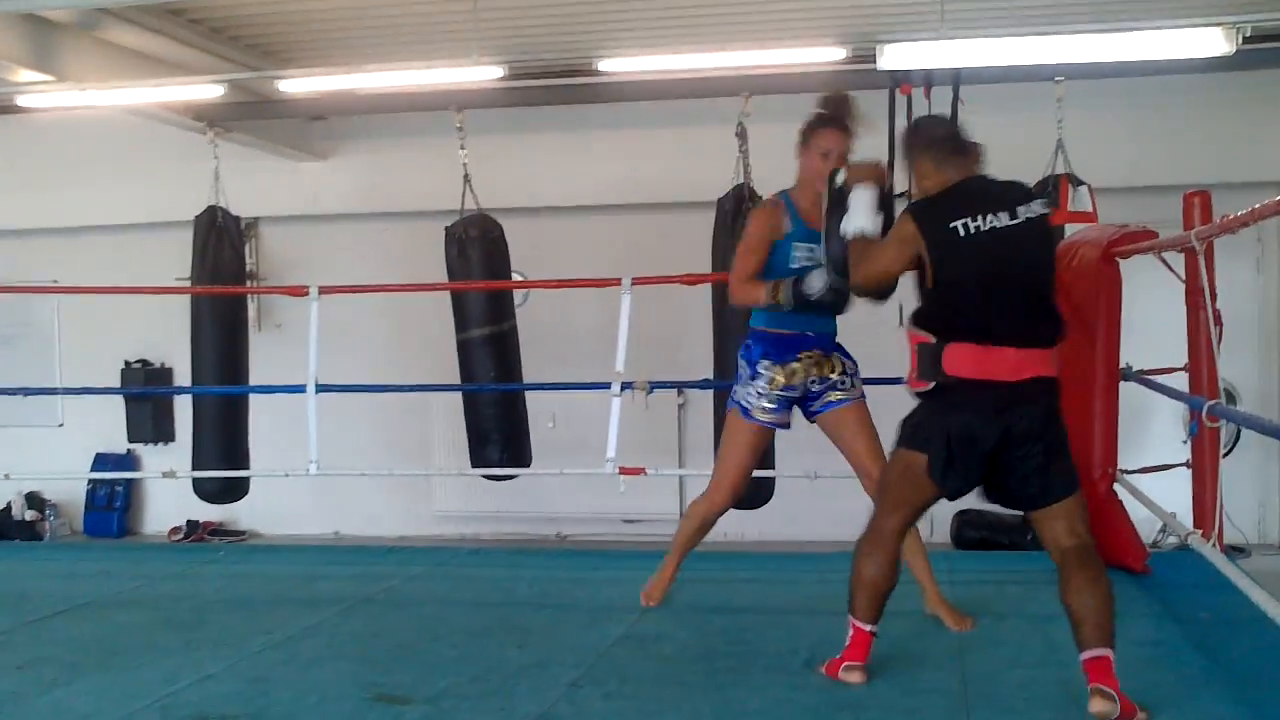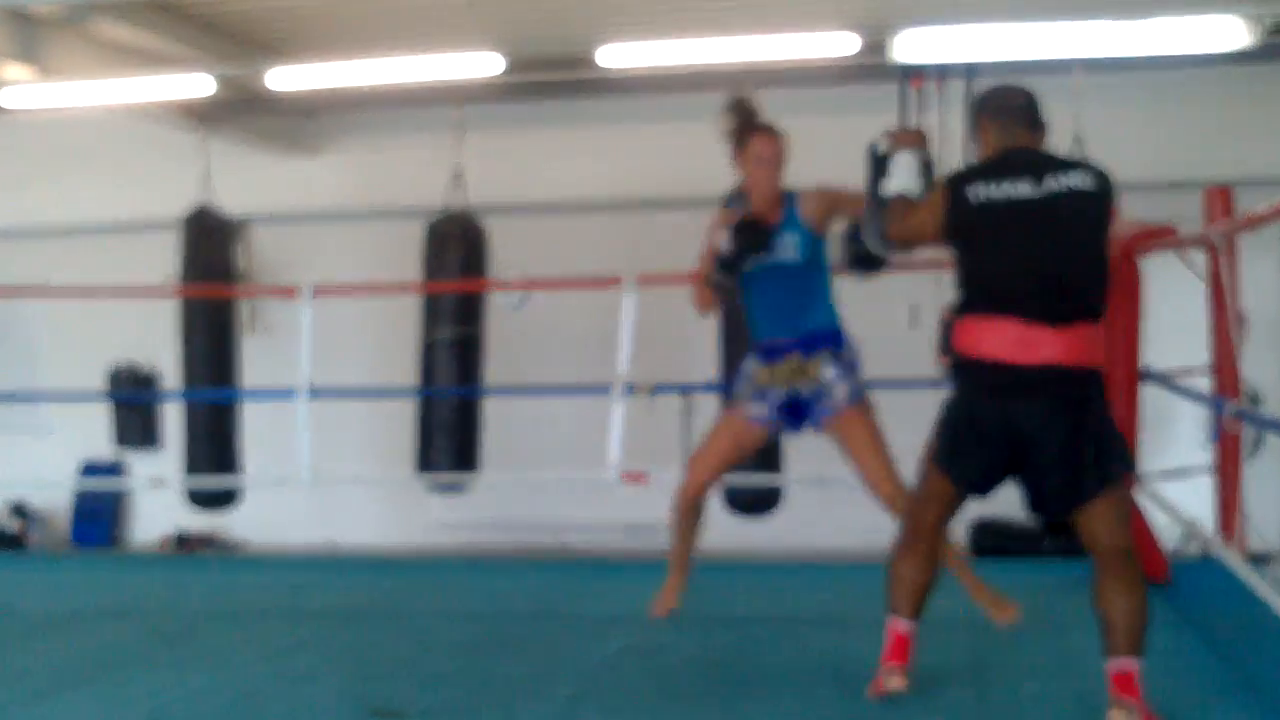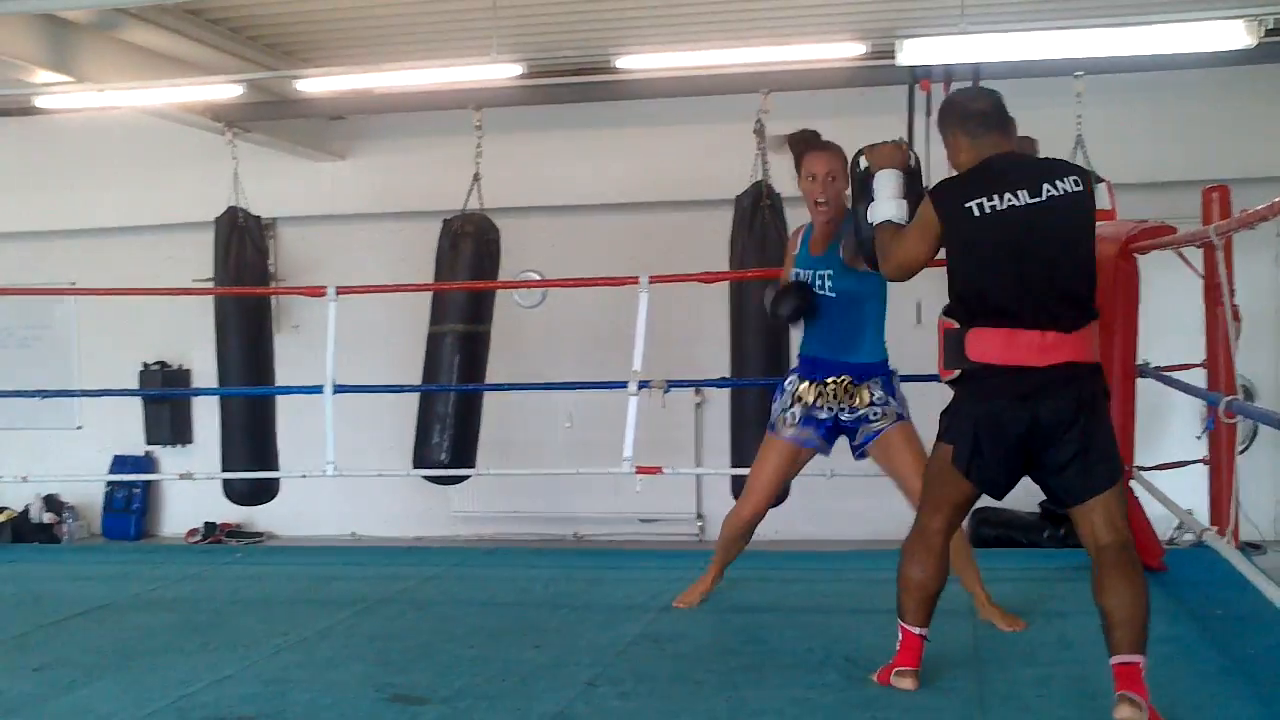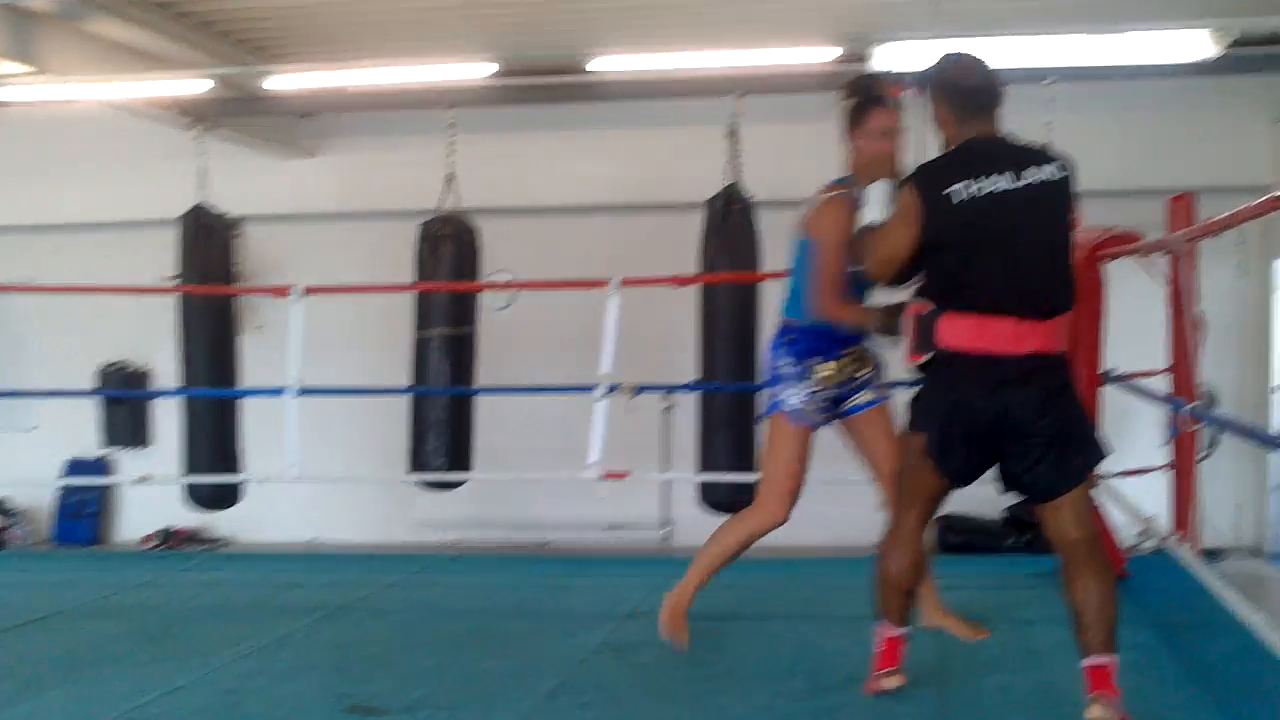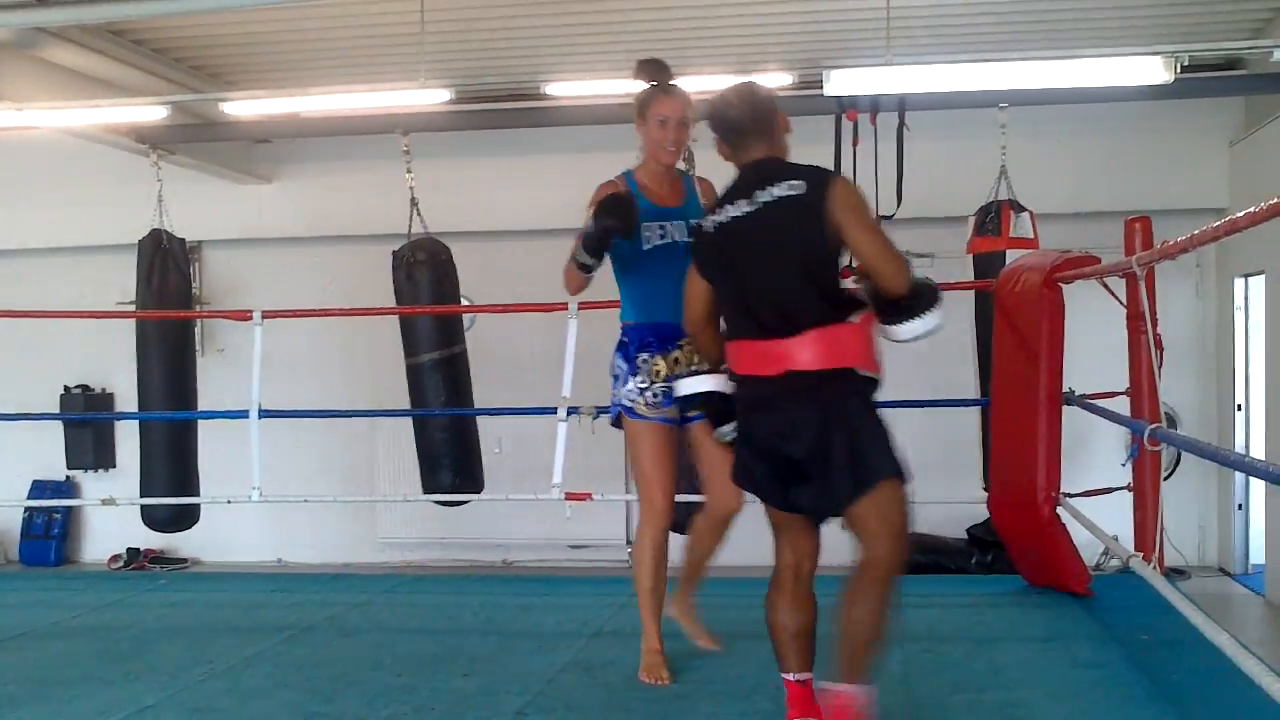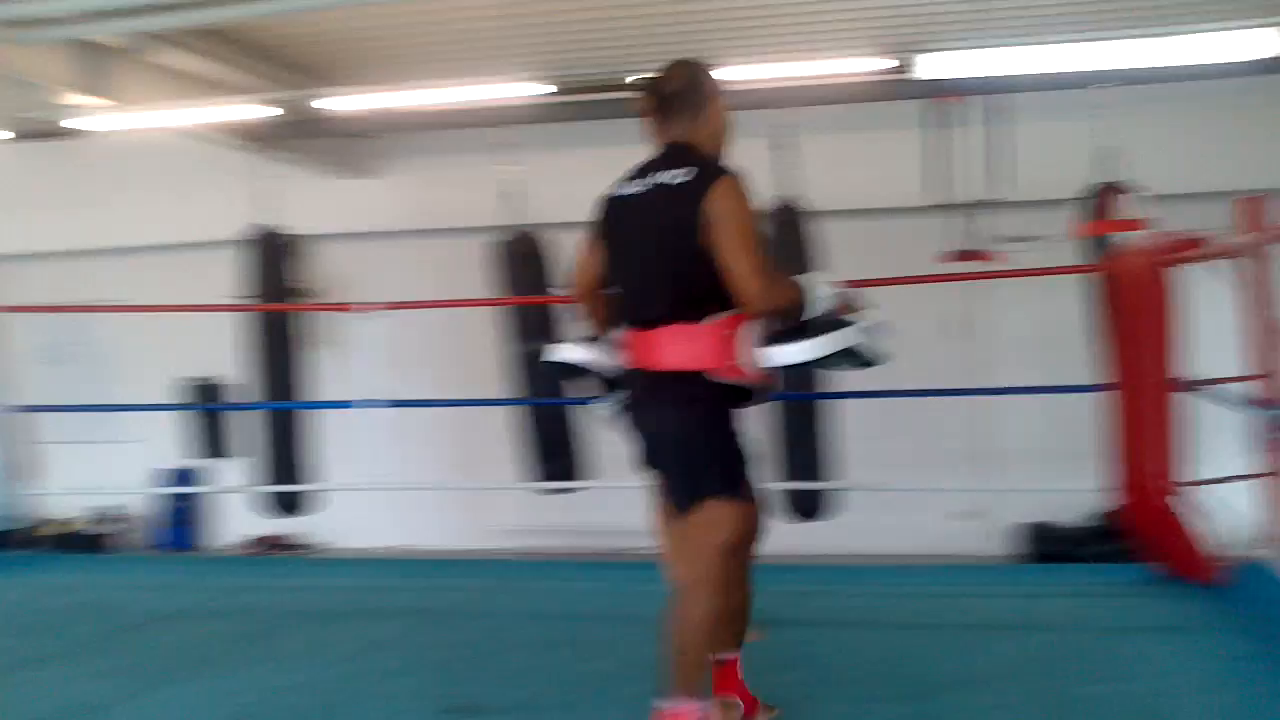
dt=0.5s
person 1, frame 1
left shoulder: (929, 219)
right shoulder: (1034, 204)
left elbow: (862, 275)
left hip: (958, 403)
right hip: (1035, 403)
left knee: (886, 525)
right knee: (1074, 546)
left ankle: (854, 655)
person 1, frame 2
left shoulder: (964, 188)
right shoulder: (1094, 183)
left elbow: (899, 230)
left wrist: (904, 161)
left hip: (986, 386)
right hip: (1068, 389)
left knee: (924, 521)
right knee: (1112, 546)
left ankle: (895, 661)
person 1, frame 3
left shoulder: (949, 199)
right shoulder: (1077, 180)
left elbow: (893, 262)
left wrist: (886, 179)
left hip: (990, 389)
right hip: (1072, 387)
left knee: (932, 524)
right knee: (1111, 541)
left ankle: (906, 661)
person 1, frame 4
left shoulder: (927, 185)
right shoulder: (1053, 172)
left elbow: (879, 265)
left hip: (958, 378)
right hip: (1040, 377)
left knee: (908, 516)
right knee: (1077, 536)
left ankle: (888, 658)
person 1, frame 5
left shoulder: (712, 224)
right shoulder: (824, 189)
left elbow: (699, 324)
right elbow: (896, 281)
right wrist: (889, 287)
left hip: (761, 404)
right hip: (828, 395)
left knee: (795, 561)
right knee: (885, 550)
person 1, frame 6
left shoulder: (623, 194)
right shoulder: (715, 184)
left elbow: (587, 288)
right elbow: (758, 293)
left hip: (656, 386)
right hip: (693, 391)
left knee: (731, 530)
right knee: (713, 551)
person 2, frame 1
left shoulder: (840, 214)
right shoulder: (770, 213)
right elbow: (740, 290)
right wrist: (799, 292)
left hip: (825, 362)
right hip: (765, 363)
left knee: (878, 477)
right knee: (723, 492)
left ankle: (933, 597)
right ankle: (669, 569)
person 2, frame 2
left shoulder: (810, 205)
right shoulder: (728, 223)
left elbow: (868, 209)
right elbow: (704, 303)
right wrist: (722, 263)
left hip: (825, 366)
right hip: (766, 370)
left knee: (888, 489)
right knee: (695, 480)
left ankle: (969, 582)
right ankle: (677, 577)
person 2, frame 3
right shoulder: (797, 240)
right wrist: (785, 303)
left hip: (870, 387)
right hip: (808, 385)
right knee: (751, 503)
left ankle: (983, 600)
right ankle: (713, 573)
person 2, frame 4
left shoulder: (869, 200)
right shoulder: (838, 205)
right elbow: (823, 304)
right wrist: (887, 320)
left hip: (850, 360)
right hip: (804, 358)
left knee: (900, 482)
right knee: (772, 509)
left ankle: (930, 606)
right ankle: (683, 592)
person 2, frame 5
left shoulder: (702, 192)
right shoulder: (615, 194)
right elbow: (574, 284)
right wrist: (590, 248)
left hip: (701, 353)
right hip: (644, 357)
left knee: (726, 499)
right knee: (660, 508)
left ankle: (680, 597)
right ankle: (651, 641)
person 2, frame 6
left shoulder: (723, 196)
right shoulder: (655, 216)
left elbow: (752, 270)
right elbow: (632, 286)
left hip: (713, 353)
right hip: (665, 359)
left knee: (713, 484)
right knee: (674, 484)
left ankle: (714, 603)
right ankle: (693, 599)
